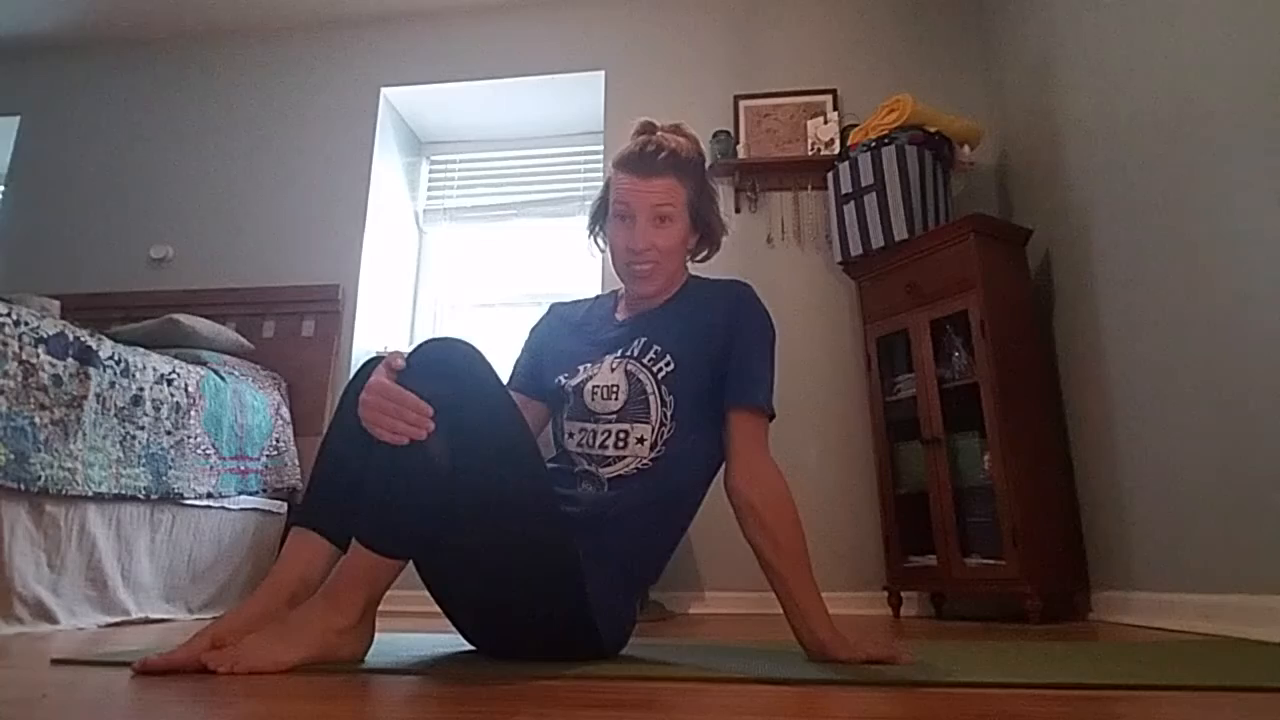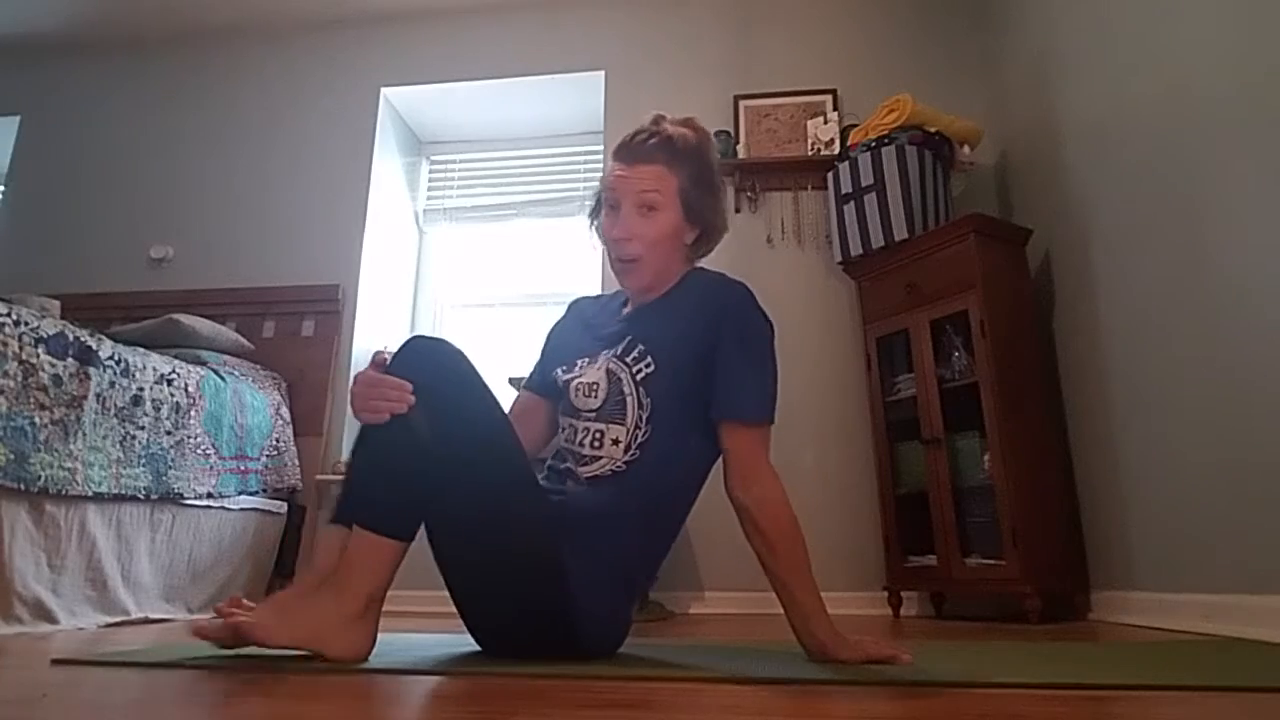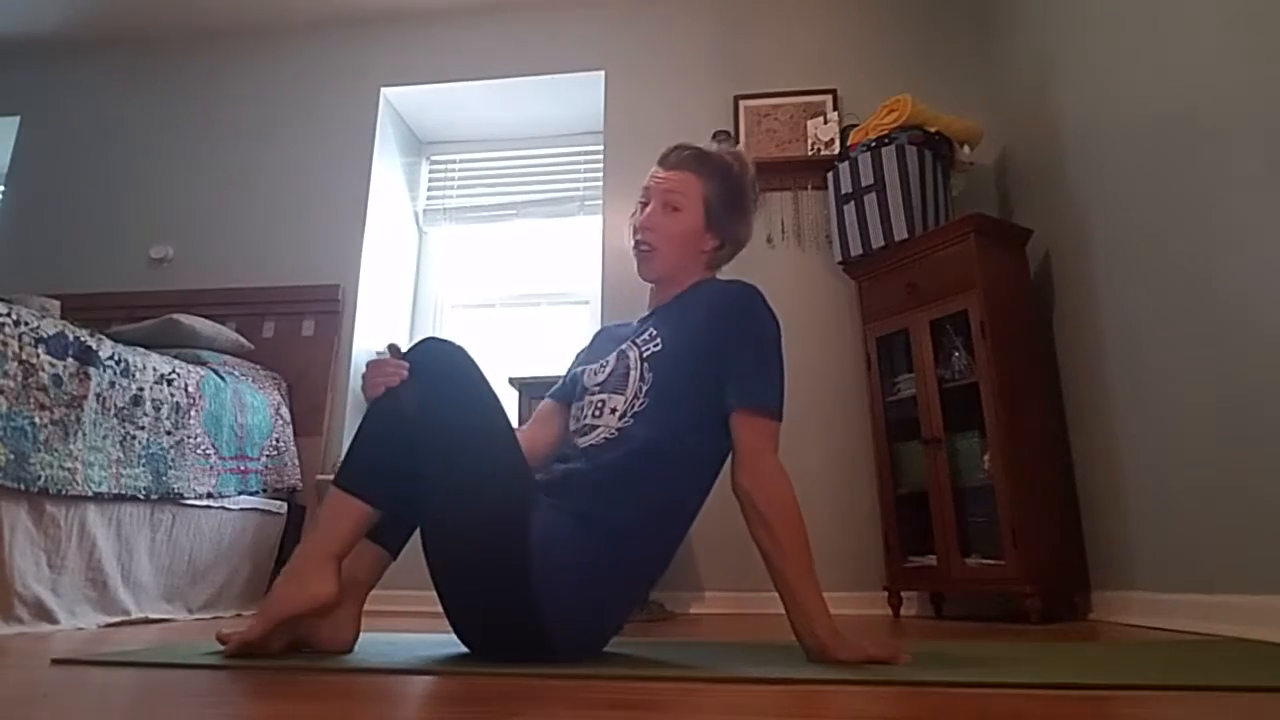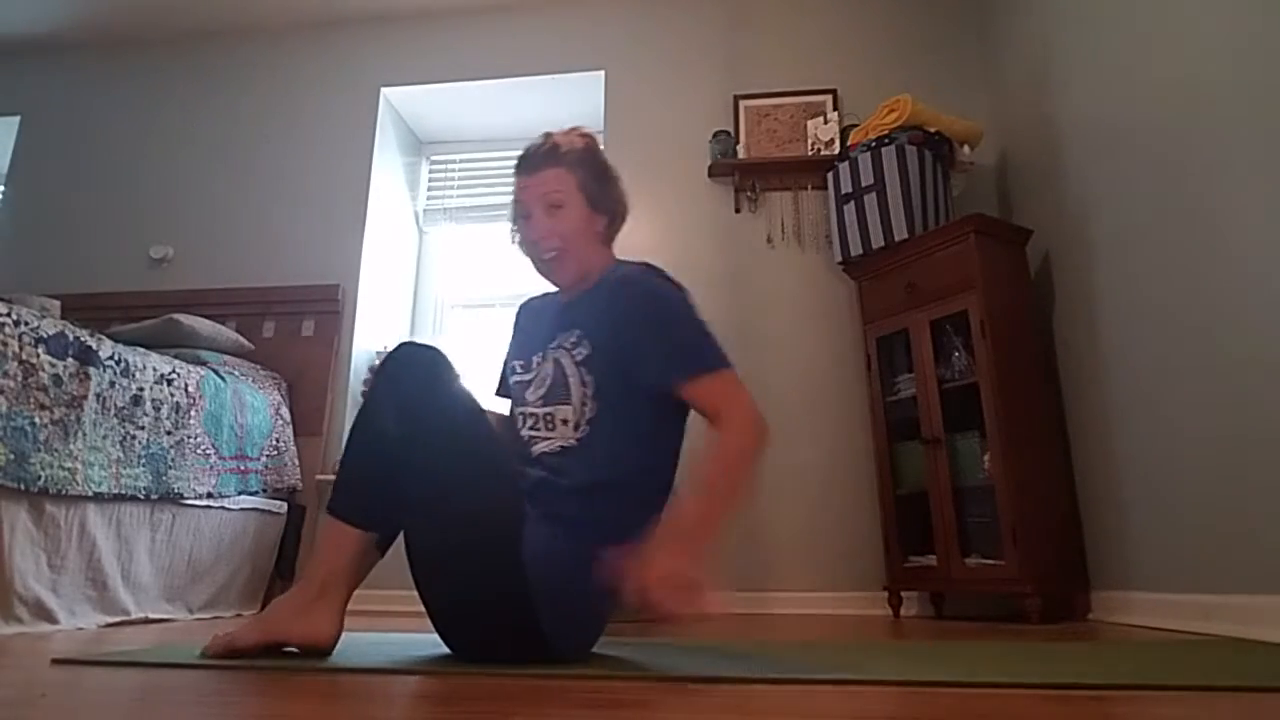
dt=1s
person 1, frame 1
left shoulder: (729, 314)
right shoulder: (563, 324)
left elbow: (751, 477)
right elbow: (499, 442)
left wrist: (819, 634)
right wrist: (388, 404)
left hip: (580, 603)
right hip: (507, 592)
left knee: (448, 368)
right knee: (386, 379)
left ankle: (339, 613)
right ankle: (267, 608)
person 1, frame 2
left shoulder: (725, 311)
right shoulder: (579, 319)
left elbow: (750, 479)
right elbow: (512, 443)
left wrist: (820, 634)
right wrist: (393, 407)
left hip: (573, 604)
right hip: (522, 583)
left knee: (435, 367)
right knee: (416, 371)
left ankle: (347, 606)
right ankle: (326, 591)
person 1, frame 3
left shoulder: (735, 313)
right shoulder: (609, 340)
left elbow: (758, 474)
right elbow: (527, 448)
left wrist: (819, 633)
right wrist: (405, 406)
left hip: (558, 595)
right hip: (521, 594)
left knee: (438, 363)
right knee: (425, 389)
left ankle: (312, 569)
right ankle: (336, 602)
person 1, frame 4
left shoulder: (636, 294)
right shoulder: (534, 317)
left elbow: (742, 423)
left wrist: (676, 547)
left hip: (552, 594)
right hip: (527, 585)
left knee: (411, 371)
left ankle: (315, 601)
right ankle: (320, 597)
